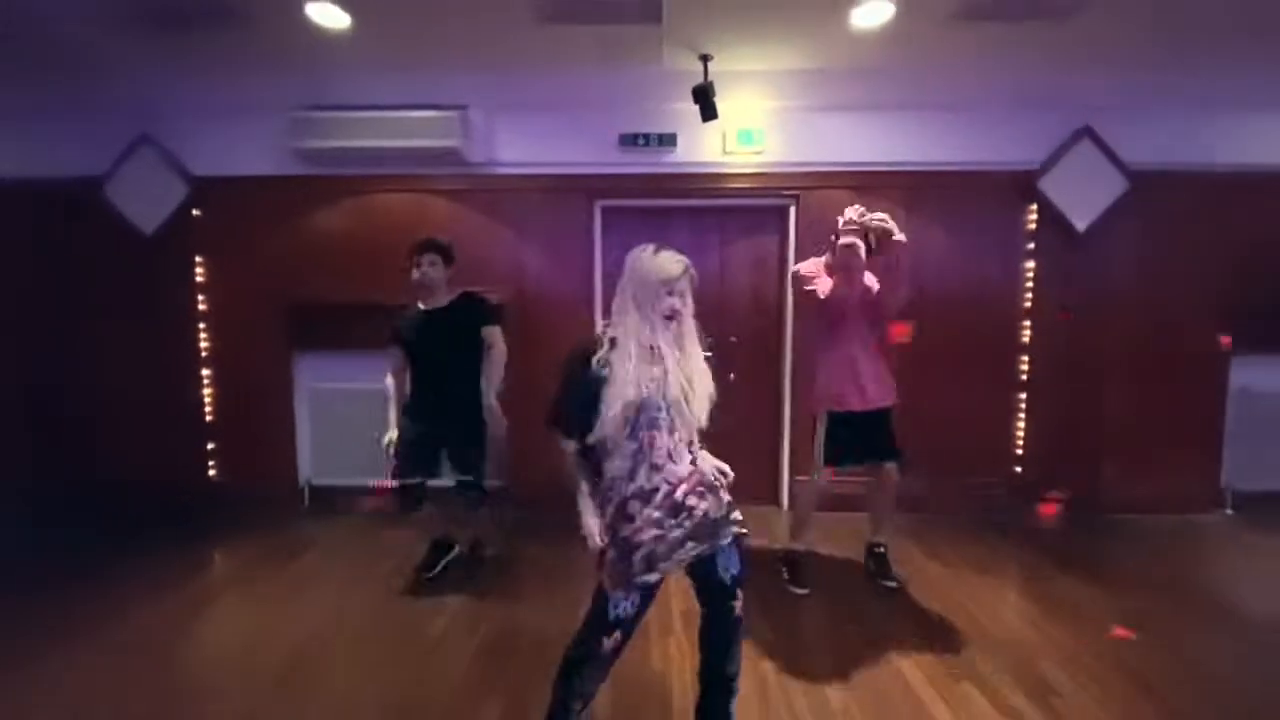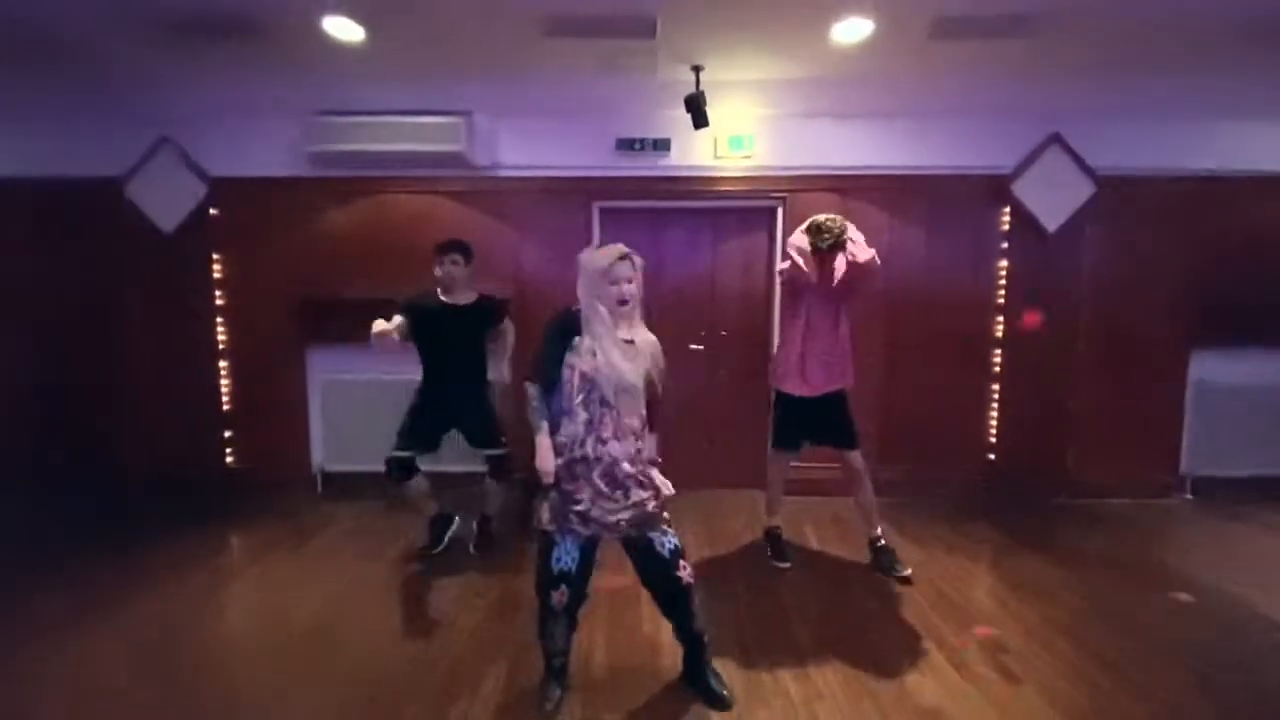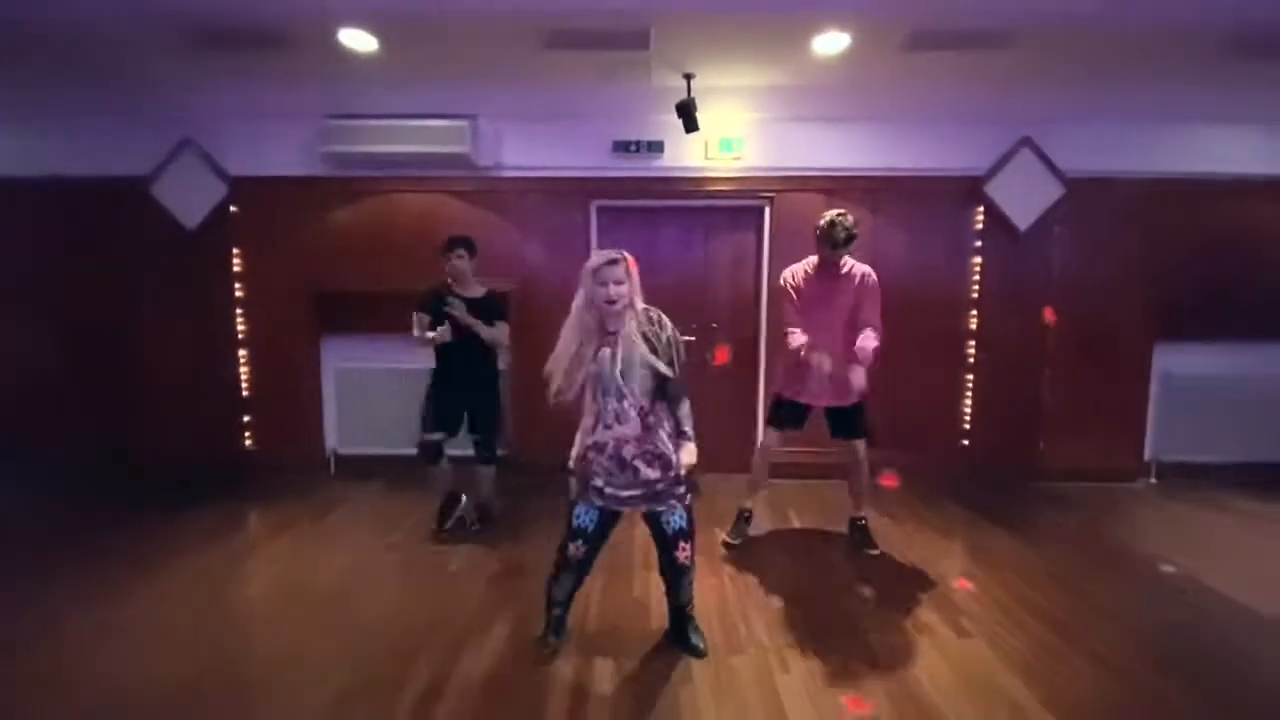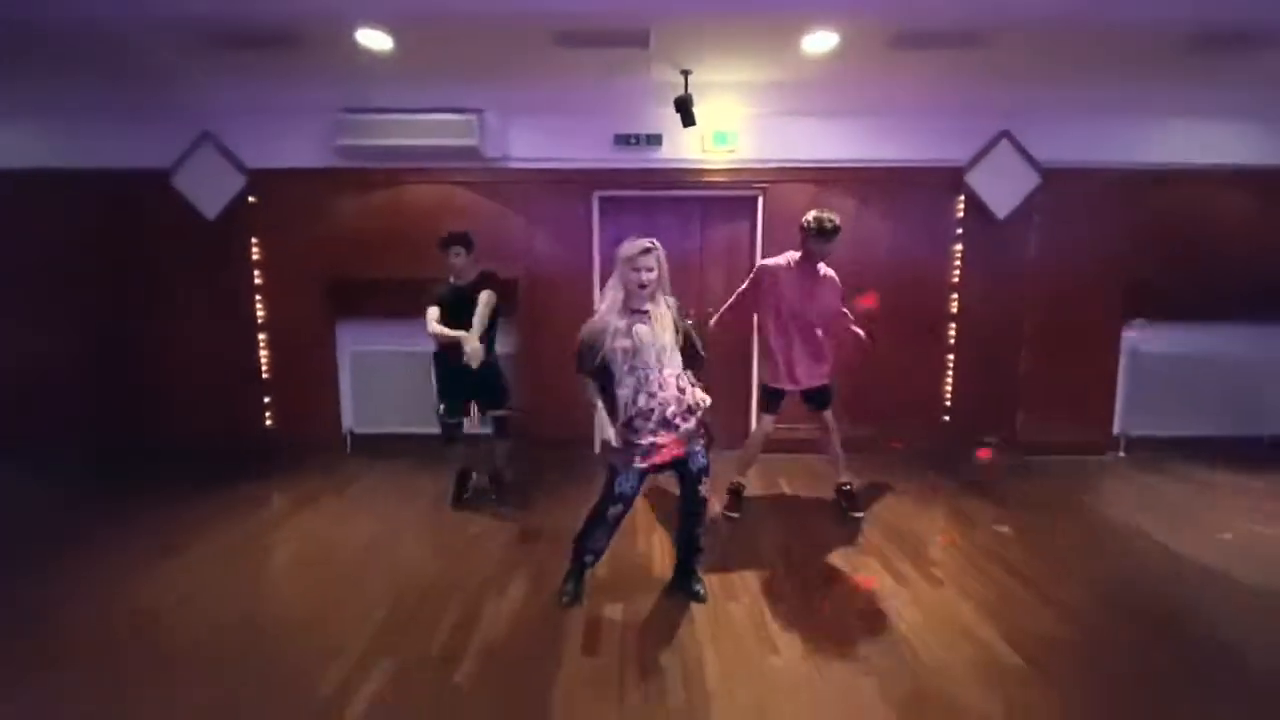
dt=0.4s
person 1, frame 1
left shoulder: (680, 351)
right shoulder: (597, 359)
right elbow: (569, 436)
left wrist: (702, 459)
right wrist: (588, 506)
left hip: (700, 501)
right hip: (634, 512)
left knee: (726, 608)
right knee: (613, 622)
person 1, frame 2
left shoulder: (644, 345)
right shoulder: (571, 327)
right elbow: (537, 387)
left wrist: (655, 468)
right wrist: (543, 441)
left hip: (630, 479)
right hip: (574, 479)
left knee: (672, 572)
right knee: (560, 582)
left ankle: (698, 665)
right ankle: (555, 672)
person 1, frame 3
left shoulder: (653, 327)
right shoulder: (584, 336)
left elbow: (675, 388)
left wrist: (685, 439)
right wrist: (581, 441)
left hip: (655, 458)
right hip: (602, 460)
left knee: (677, 548)
right knee: (577, 545)
left ankle: (682, 623)
right ankle: (555, 623)
person 1, frame 4
left shoulder: (669, 309)
right shoulder: (605, 320)
right elbow: (589, 372)
left wrist: (694, 389)
right wrist: (602, 417)
left hip: (683, 419)
right hip: (635, 427)
left knee: (696, 498)
right knee: (616, 501)
left ankle: (686, 573)
right ankle: (577, 572)
person 2, frame 1
left shoulder: (865, 276)
right shoulder: (811, 273)
left elbow: (892, 303)
right elbow: (841, 298)
left wrist: (893, 243)
left hip: (875, 393)
right hip: (836, 394)
left knee: (889, 475)
right knee: (820, 479)
left ankle: (875, 549)
person 2, frame 2
left shoulder: (848, 270)
right shoulder: (791, 273)
left elbow: (866, 259)
right elbow: (806, 274)
left wrist: (850, 234)
right wrist: (801, 236)
left hip: (832, 383)
right hip: (791, 380)
left knee: (854, 462)
right knee: (780, 459)
left ankle: (878, 541)
right ankle: (773, 529)
person 2, frame 3
left shoulder: (863, 278)
right shoulder: (793, 277)
left elbow: (870, 330)
right elbow: (792, 331)
left wrist: (860, 364)
right wrist: (811, 355)
left hip: (845, 384)
right hip: (799, 380)
left knee: (858, 452)
right knee: (767, 444)
left ankle: (858, 520)
right ankle: (745, 511)
person 2, frame 4
left shoulder: (829, 279)
right shoulder: (771, 270)
left elbow: (837, 315)
right elbow: (742, 300)
left wrist: (857, 331)
right wrist: (716, 322)
left hip: (815, 364)
right hip: (778, 366)
left knee: (829, 422)
right knee: (764, 428)
left ankle: (844, 485)
right ankle: (737, 486)
person 3, frame 1
left shoulder: (473, 305)
right shoulder: (406, 321)
left elbow: (498, 348)
right elbow: (397, 372)
left wrist: (491, 395)
right wrist: (394, 422)
left hip: (464, 410)
right hip: (419, 412)
left knee: (470, 487)
right knee: (408, 488)
left ankle: (475, 543)
right ankle: (443, 542)
person 3, frame 2
left shoulder: (488, 306)
right shoulder: (420, 305)
left elbow: (506, 330)
right elbow: (393, 332)
left wrist: (502, 364)
right wrist: (382, 330)
left hip: (474, 397)
right hip: (432, 397)
left knee: (500, 460)
right knee: (398, 462)
left ankle: (486, 522)
right ankle: (442, 519)
person 3, frame 3
left shoulder: (492, 300)
right shoulder: (435, 296)
left elbow: (502, 340)
right elbow: (418, 332)
left wrist: (468, 320)
right wrist: (435, 335)
left hip: (484, 381)
right hip: (445, 380)
left knee: (485, 444)
right knee: (428, 444)
left ankle: (483, 506)
right ankle: (452, 497)
person 3, frame 4
left shoulder: (487, 280)
right shoulder: (442, 292)
left elbow: (485, 304)
right elbow: (433, 328)
left wrist: (475, 339)
right wrist: (461, 336)
left hip: (483, 363)
right hip: (449, 365)
left knee: (502, 421)
right knee: (451, 427)
left ankle: (497, 473)
right ankle: (464, 473)
